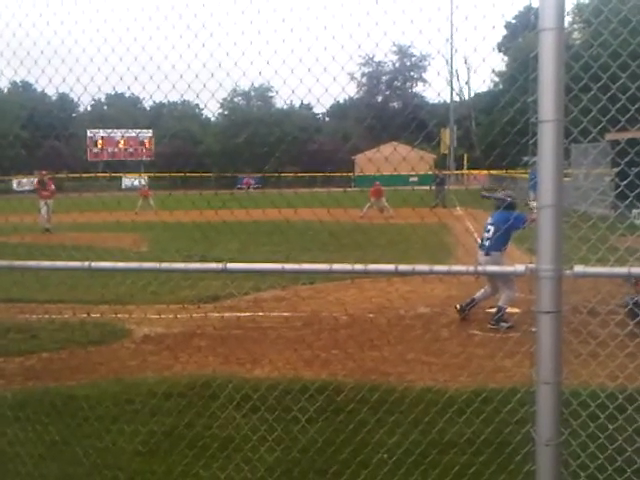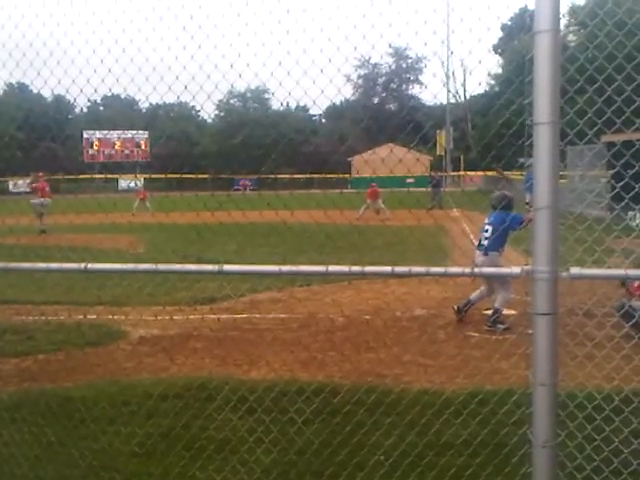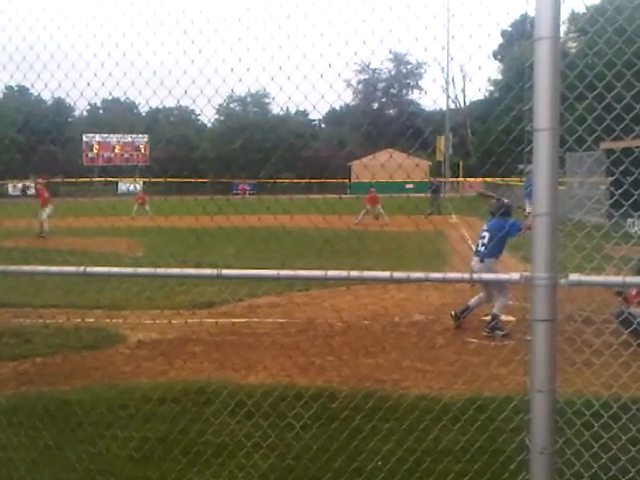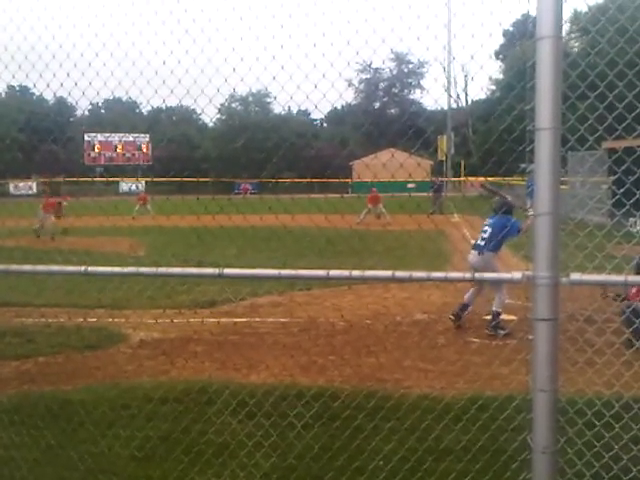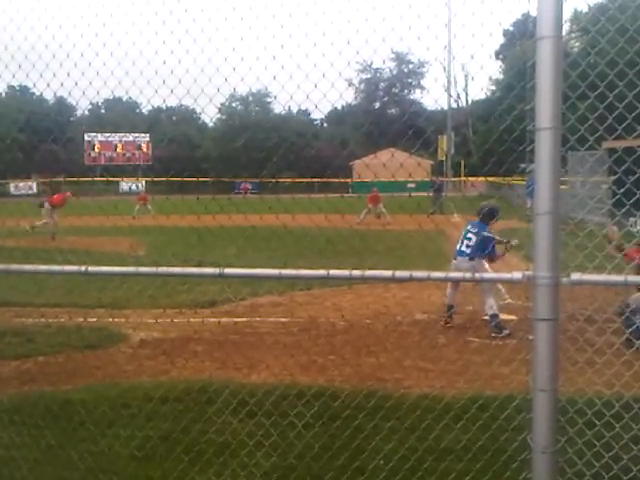
dt=0.5s
person 1, frame 1
left shoulder: (495, 216)
right shoulder: (508, 216)
left elbow: (522, 220)
right elbow: (531, 219)
left wrist: (530, 215)
left hip: (483, 256)
right hip: (493, 257)
left knee: (494, 287)
right knee: (509, 287)
left ankle: (464, 307)
right ankle: (497, 319)
person 1, frame 2
left shoulder: (492, 216)
right shoulder: (506, 217)
left elbow: (518, 224)
right elbow: (528, 219)
left hip: (479, 256)
right hip: (490, 258)
left knee: (490, 287)
right knee: (505, 288)
left ankle: (461, 308)
right ankle: (493, 321)
person 1, frame 3
left shoulder: (491, 222)
right shoulder: (503, 223)
left elbow: (517, 227)
right elbow: (526, 226)
left wrist: (526, 221)
left hip: (477, 263)
right hip: (486, 264)
left knee: (488, 294)
right knee: (503, 293)
left ankle: (459, 314)
right ankle: (491, 327)
person 1, frame 4
left shoulder: (491, 218)
right shoulder: (506, 220)
left elbow: (512, 228)
right elbow: (523, 228)
right wrist: (531, 216)
left hip: (473, 256)
right hip: (485, 257)
left knee: (478, 287)
right knee: (500, 290)
left ankle: (458, 314)
right ankle: (493, 325)
person 1, frame 5
left shoulder: (470, 224)
right shoulder: (488, 233)
right elbow: (492, 259)
left wrist: (505, 242)
right wrist: (507, 248)
left hip: (457, 261)
right hip: (474, 263)
left knee: (452, 286)
right knee: (488, 294)
left ankle: (448, 317)
right ankle: (496, 326)
